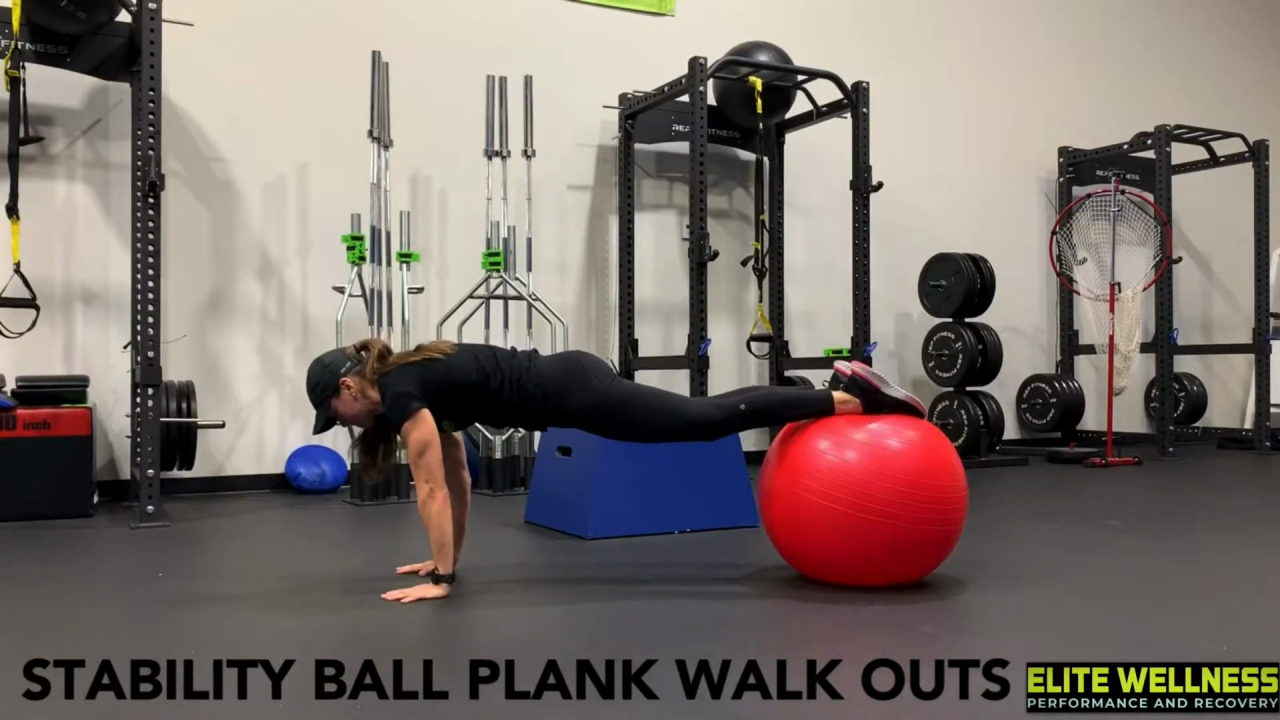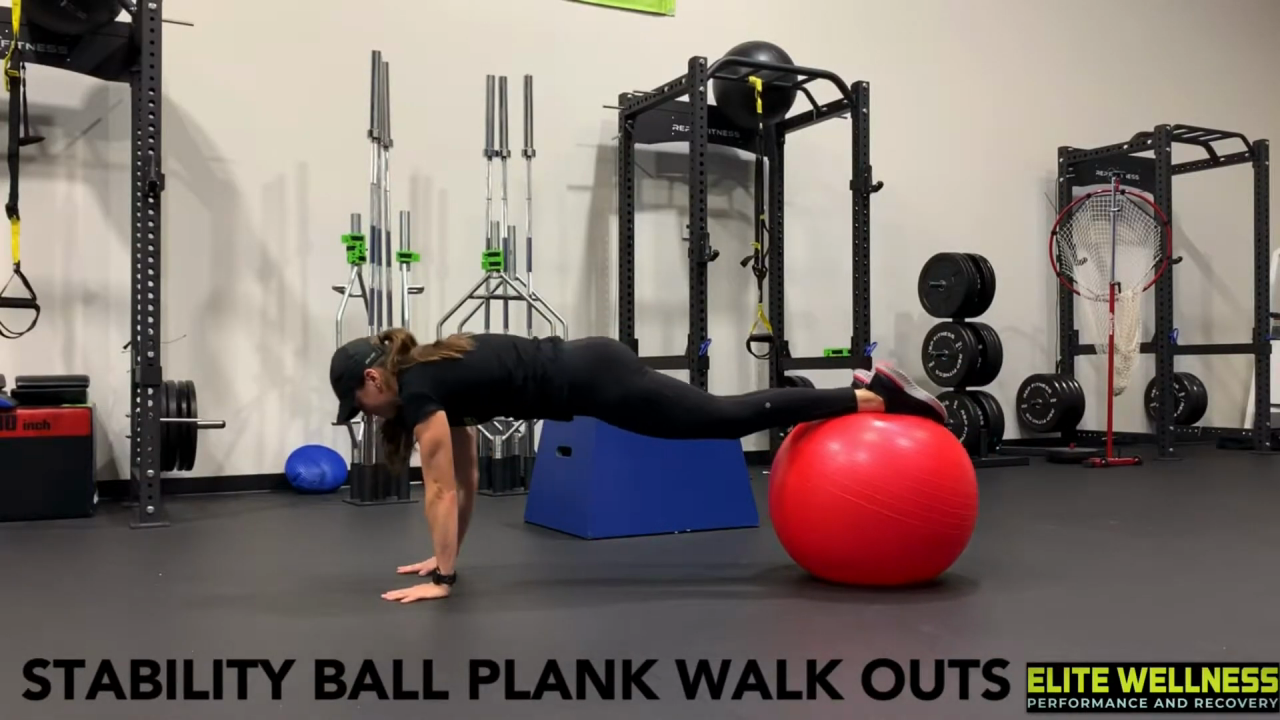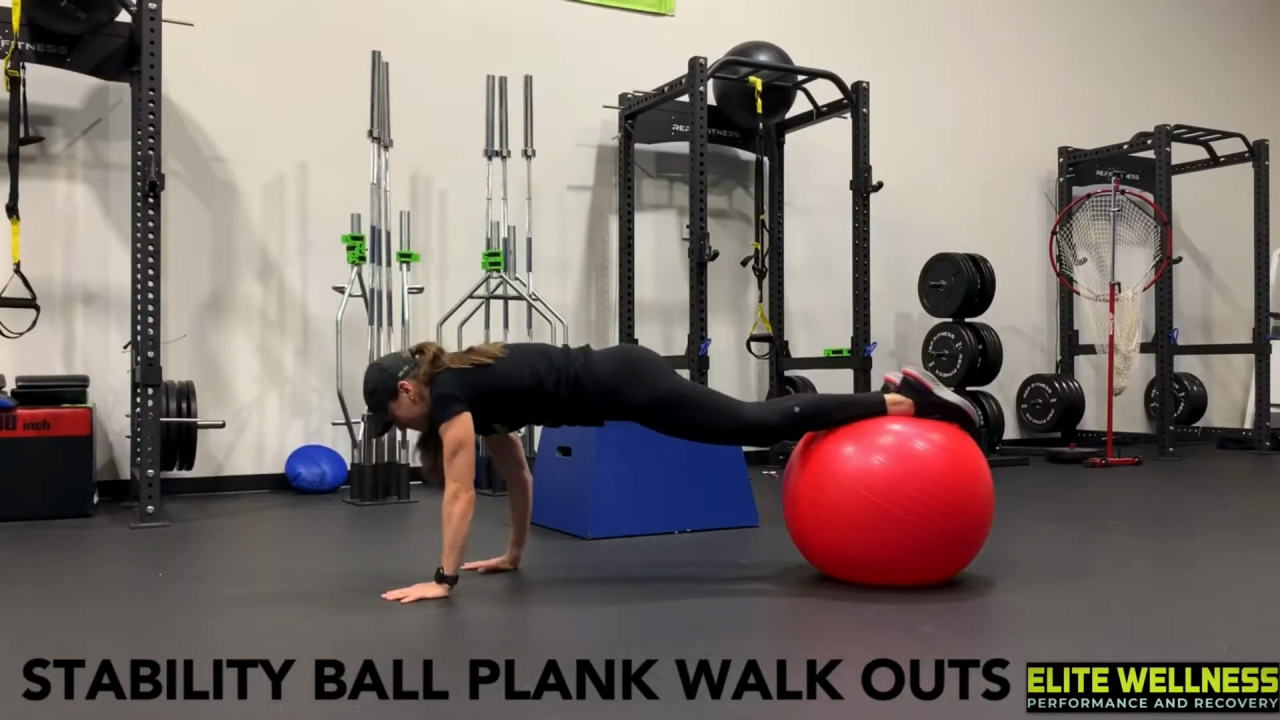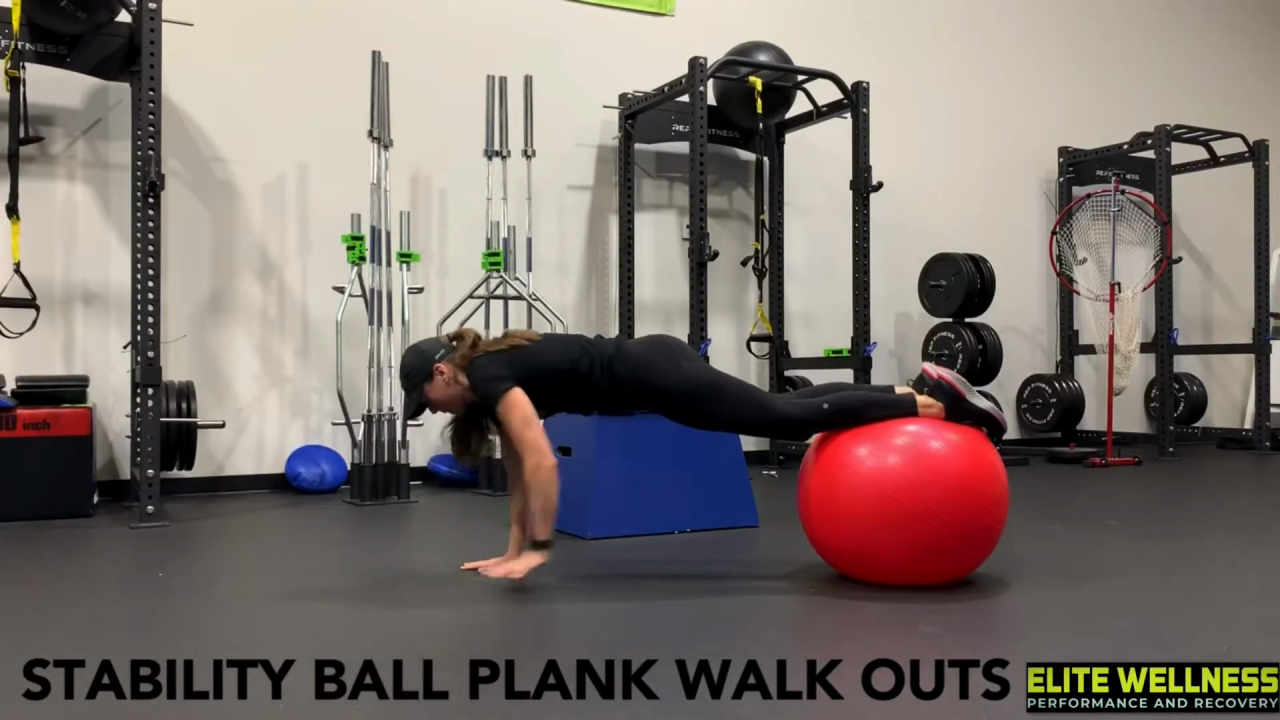
dt=0.3s
person 1, frame 1
left shoulder: (399, 391)
right shoulder: (419, 384)
left elbow: (432, 489)
right elbow: (459, 480)
left wrist: (440, 578)
right wrist: (448, 558)
left hip: (571, 392)
right hip: (570, 381)
left knee: (711, 420)
right knee: (707, 415)
left ankle: (852, 398)
right ankle: (840, 389)
person 1, frame 2
left shoulder: (418, 387)
right shoulder: (440, 376)
left elbow: (441, 489)
right elbow: (467, 472)
left wrist: (439, 577)
right wrist: (450, 549)
left hip: (596, 381)
right hip: (593, 364)
left knee: (733, 417)
right knee: (732, 414)
left ankle: (877, 396)
right ankle: (865, 389)
person 1, frame 3
left shoulder: (448, 391)
right shoulder: (474, 388)
left elbow: (460, 492)
right elbow: (518, 473)
left wrist: (442, 579)
right wrist: (514, 554)
left hip: (626, 384)
right hip: (622, 374)
left knee: (761, 424)
right knee: (758, 419)
left ankle: (906, 401)
right ankle: (890, 394)
person 1, frame 4
left shoulder: (488, 376)
right shoulder: (498, 377)
left elbow: (539, 457)
right elbow: (519, 473)
left wrist: (536, 548)
right wrist: (513, 549)
left hip: (657, 374)
right hip: (652, 371)
left knee: (791, 420)
right knee: (789, 413)
left ankle: (938, 403)
right ankle: (917, 389)
